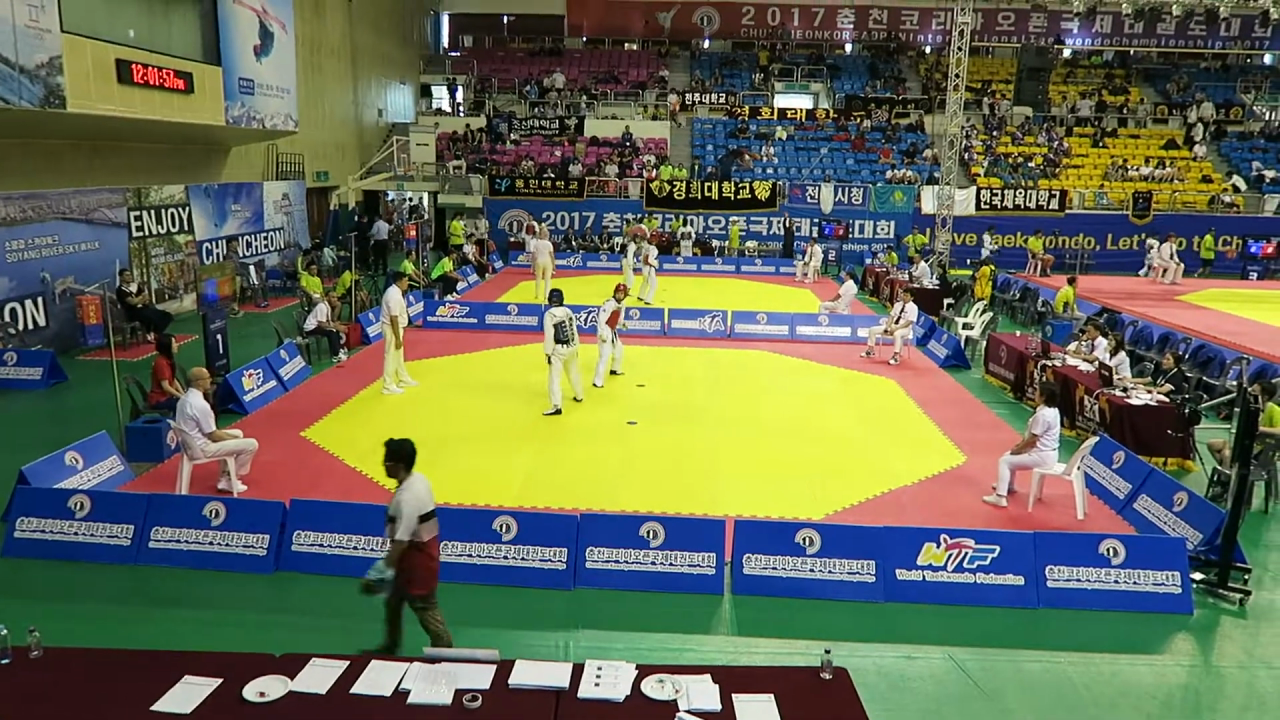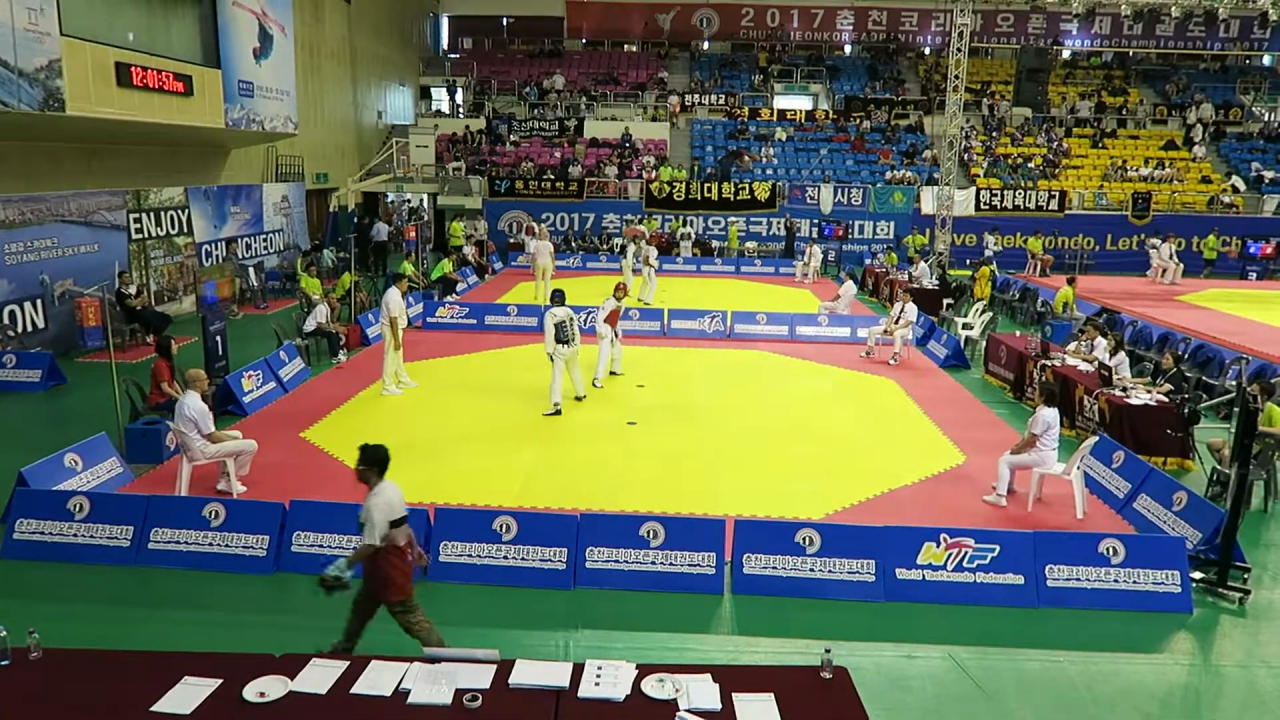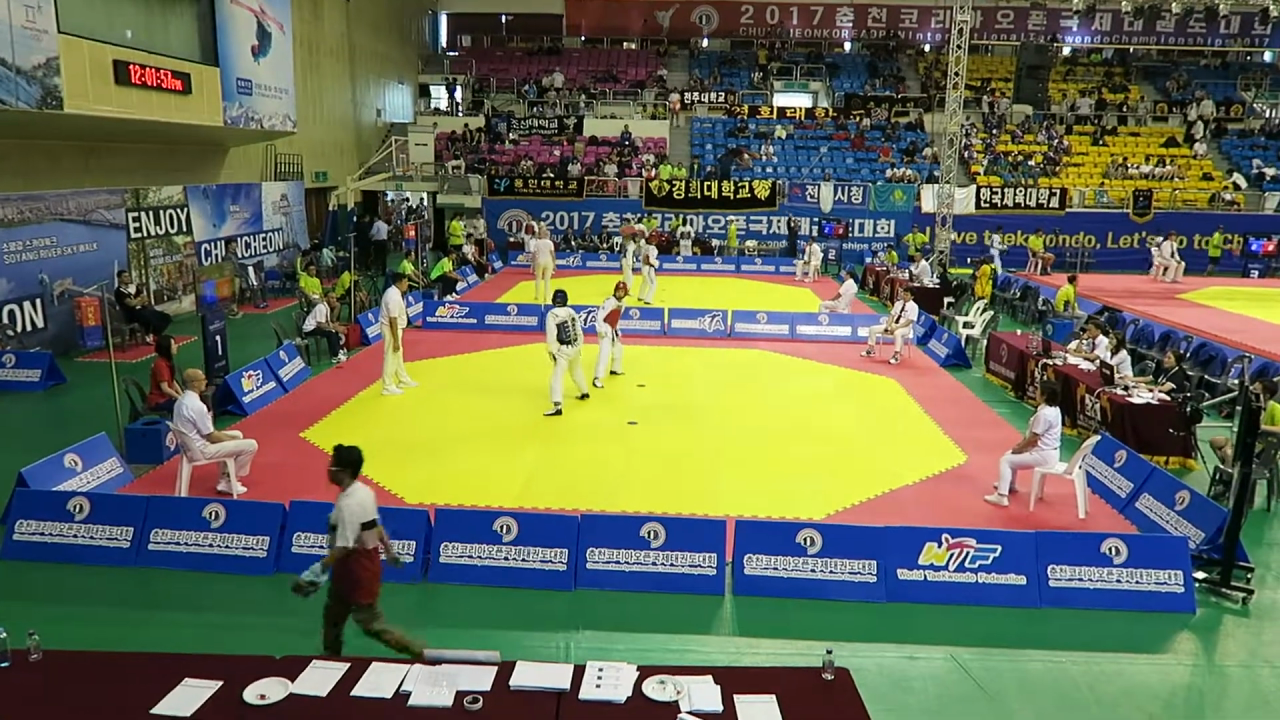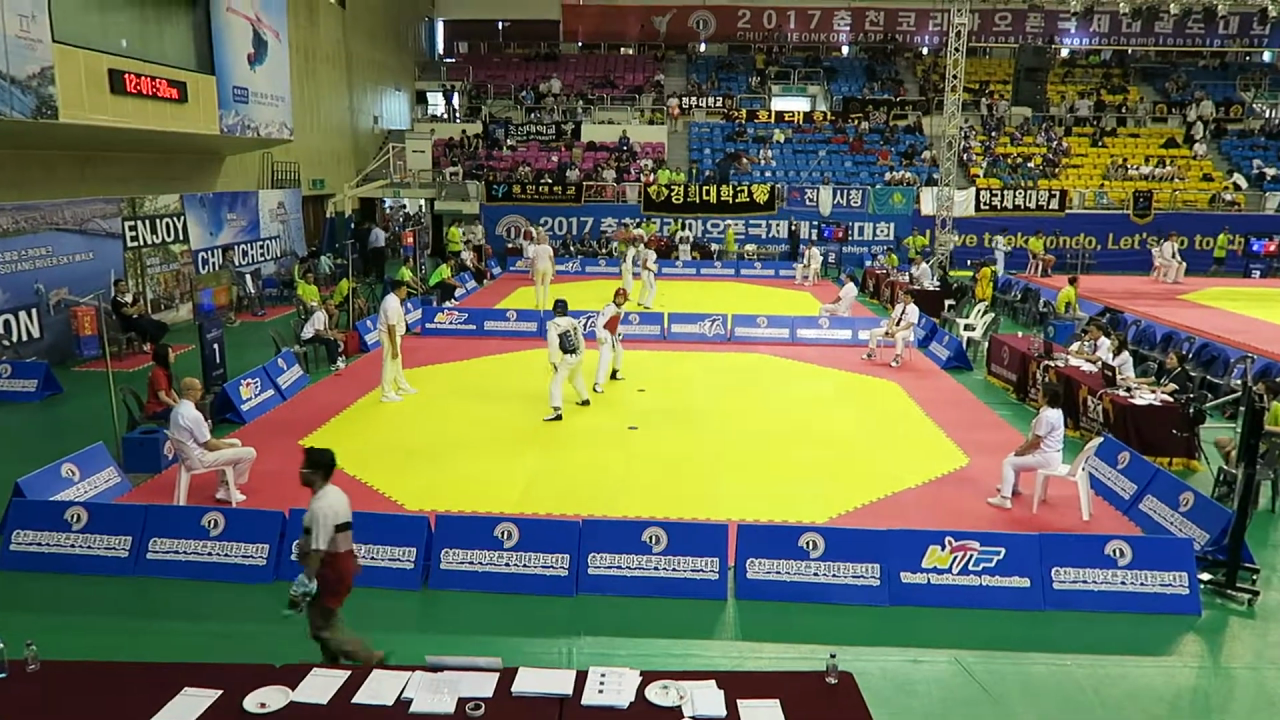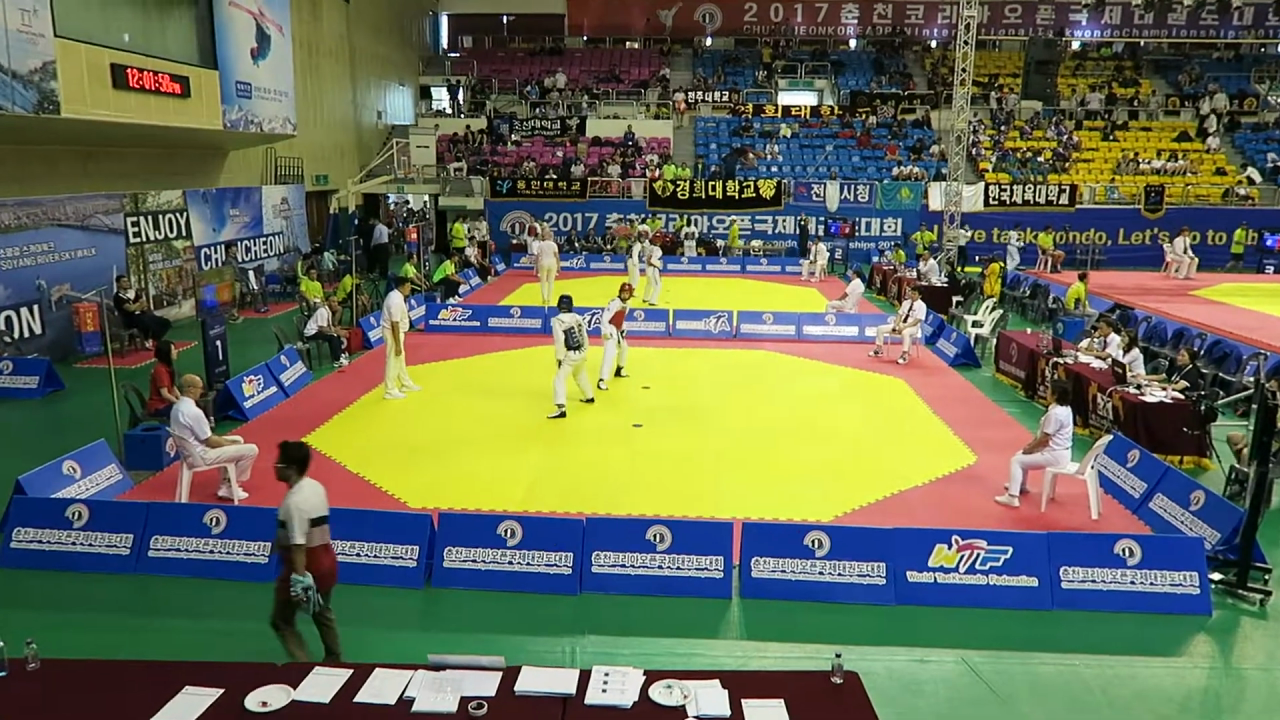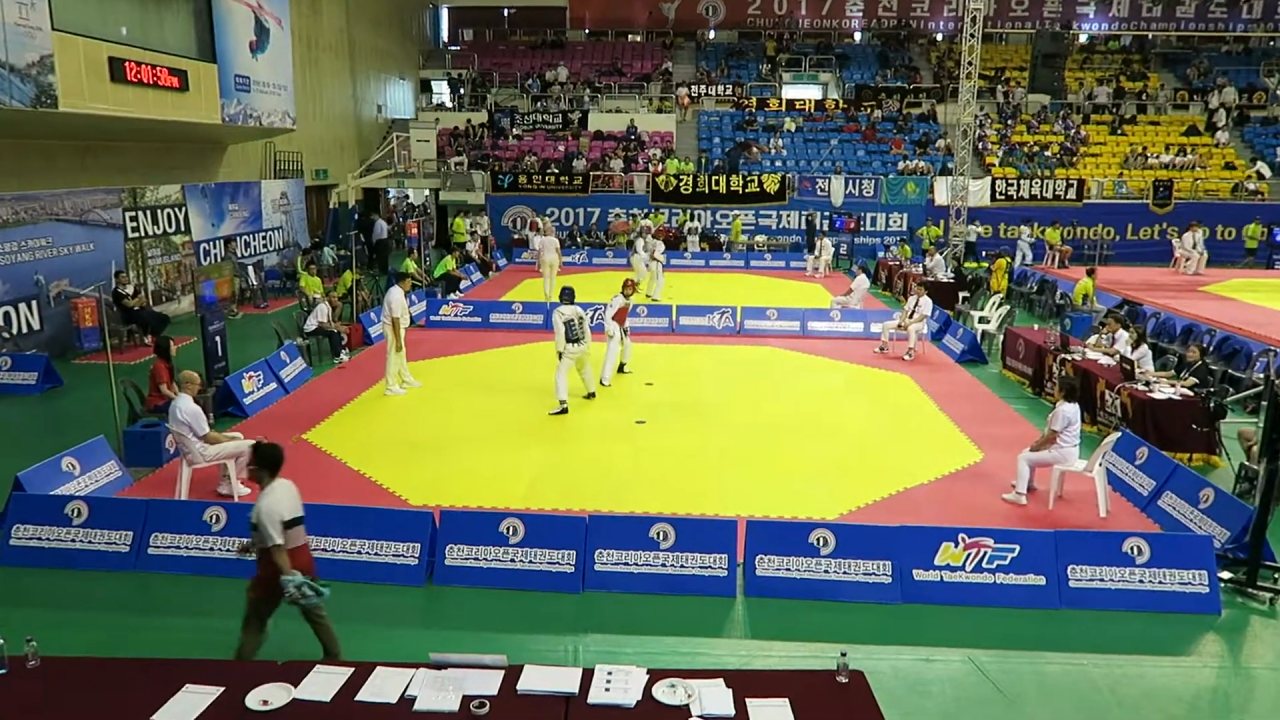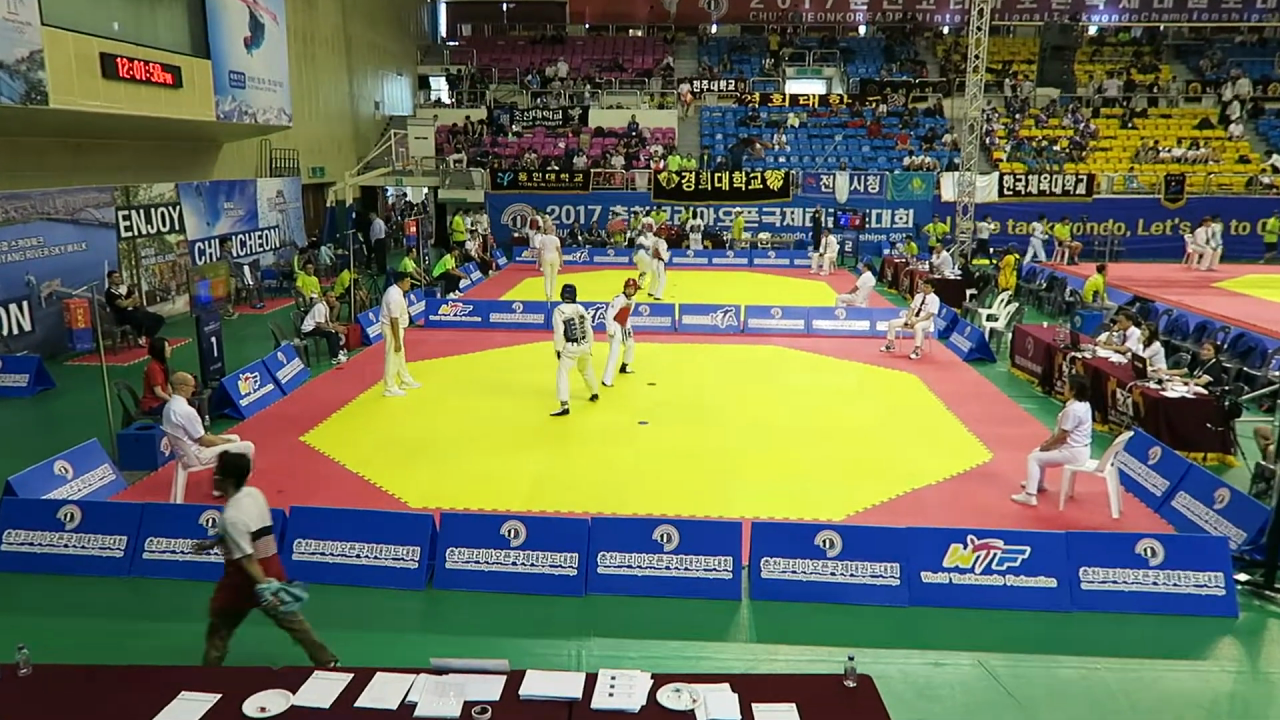
dt=0.1s
person 1, frame 1
left shoulder: (406, 497)
right shoulder: (419, 480)
left elbow: (401, 541)
left wrist: (382, 570)
left hip: (417, 558)
right hip: (425, 551)
left knee: (427, 611)
right knee: (394, 602)
right ankle: (390, 647)
person 1, frame 2
left shoulder: (377, 503)
right shoulder: (390, 488)
left elbow: (370, 545)
right elbow: (403, 524)
left wrist: (342, 568)
right wrist: (415, 549)
left hip: (388, 565)
right hip: (396, 558)
left knee: (409, 616)
right knee: (361, 606)
right ankle: (344, 649)
person 1, frame 3
left shoulder: (348, 504)
right shoulder: (363, 491)
left elbow: (342, 548)
right elbow: (377, 526)
left wrist: (316, 572)
right wrist: (389, 550)
left hip: (357, 567)
right hip: (365, 561)
left knee: (371, 623)
right knee: (333, 612)
left ankle: (419, 653)
right ankle: (331, 656)
person 1, frame 4
left shoulder: (320, 507)
right shoulder: (337, 493)
left elbow: (318, 551)
left wrist: (304, 583)
right wrist: (352, 561)
left hip: (330, 570)
right hip: (343, 563)
left knee: (323, 627)
right knee: (322, 620)
left ankle: (371, 658)
right ankle: (332, 664)
person 1, frame 5
left shoulder: (295, 501)
right shoulder: (315, 486)
left elbow: (298, 545)
left wrist: (300, 580)
left hip: (306, 565)
right hip: (325, 559)
left knee: (281, 619)
right knee: (322, 615)
left ankle: (302, 665)
right ankle: (334, 661)
person 1, frame 6
left shoulder: (266, 504)
right shoulder: (288, 486)
left elbow: (276, 548)
left wrist: (289, 579)
right wrist: (254, 542)
left hip: (281, 566)
right hip: (302, 559)
left knee: (253, 620)
right knee: (315, 613)
right ankle: (334, 660)
person 1, frame 7
left shoulder: (232, 516)
right shoulder: (254, 495)
left elbow: (247, 559)
left wrist: (266, 589)
right wrist: (212, 543)
left hip: (247, 578)
right hip: (272, 568)
left knee: (219, 628)
right knee: (291, 620)
right ankle: (326, 661)
